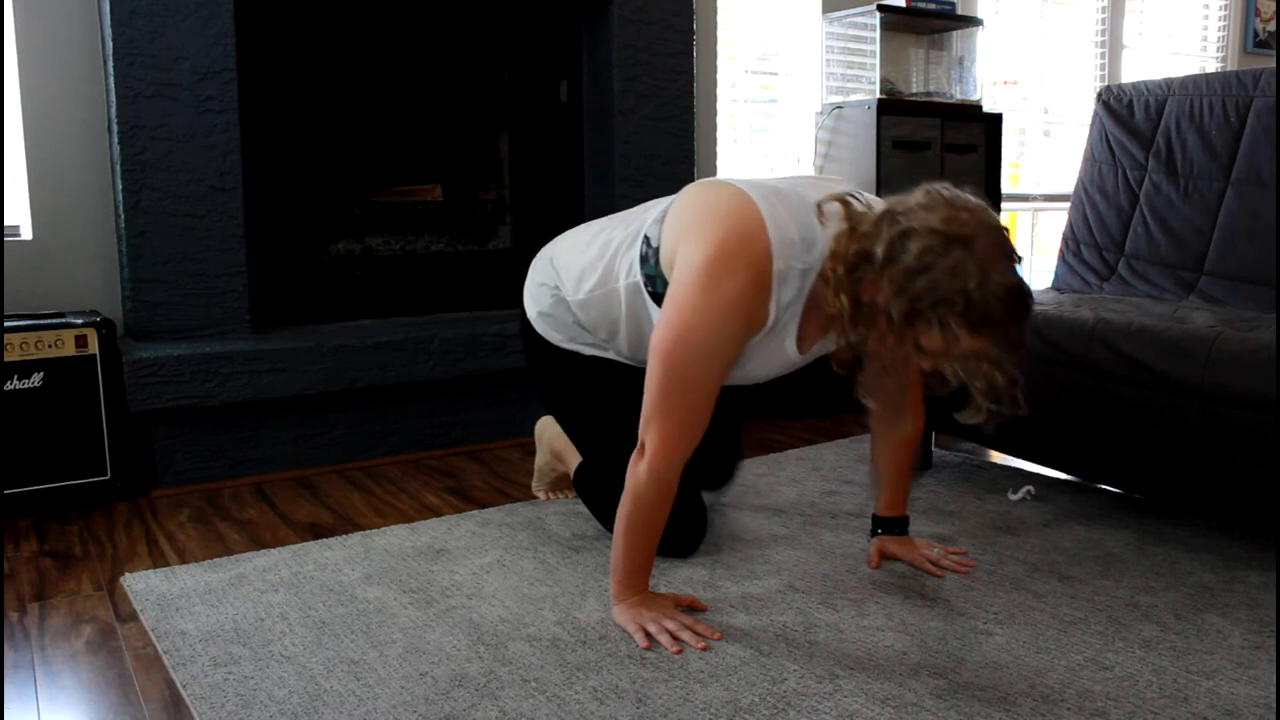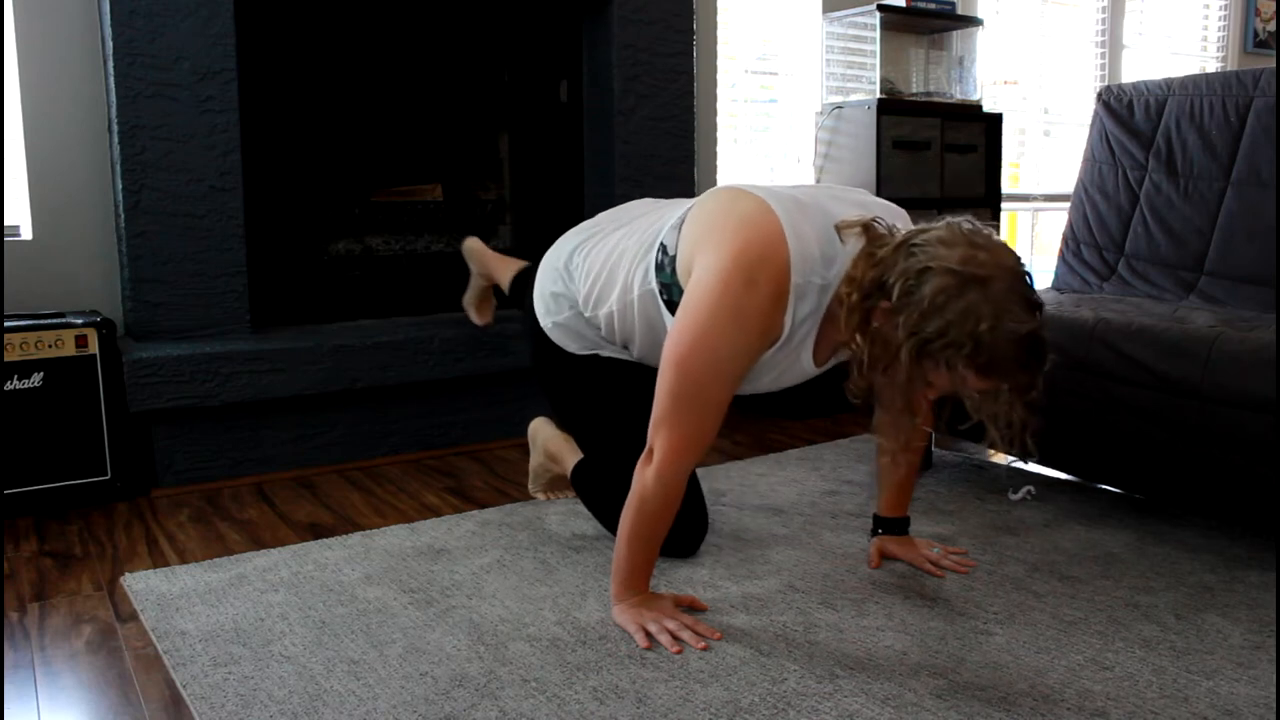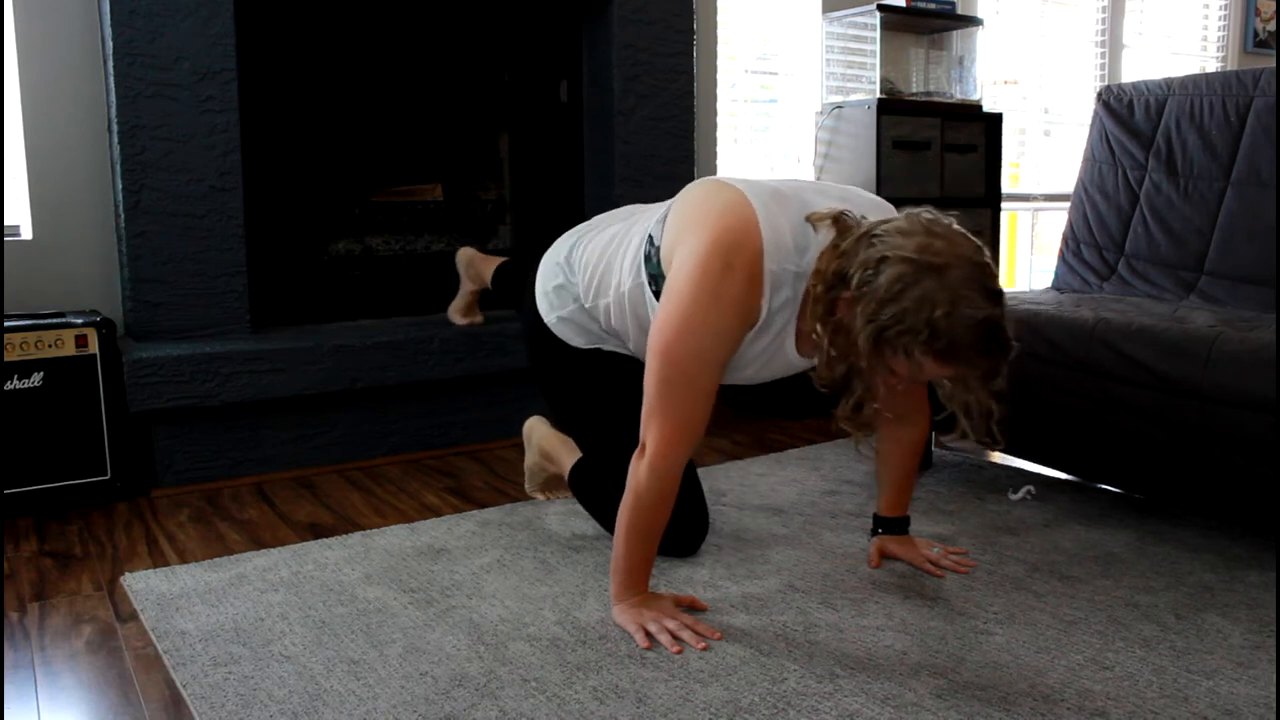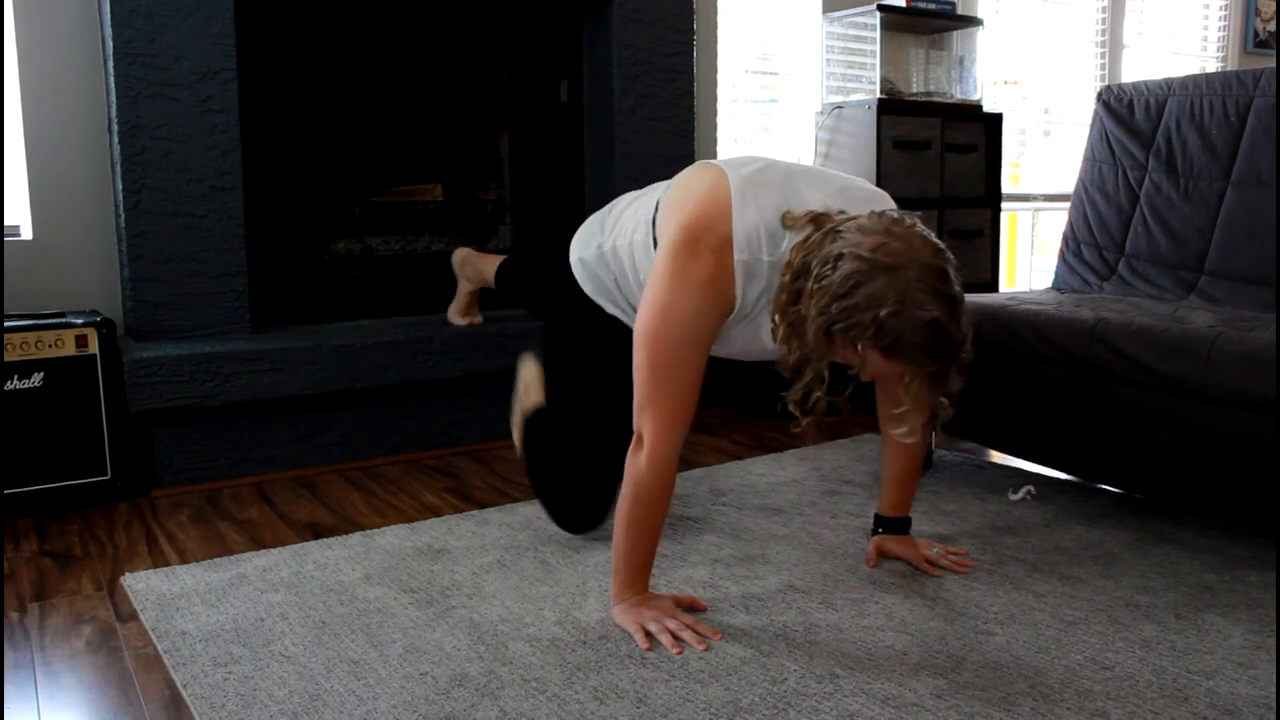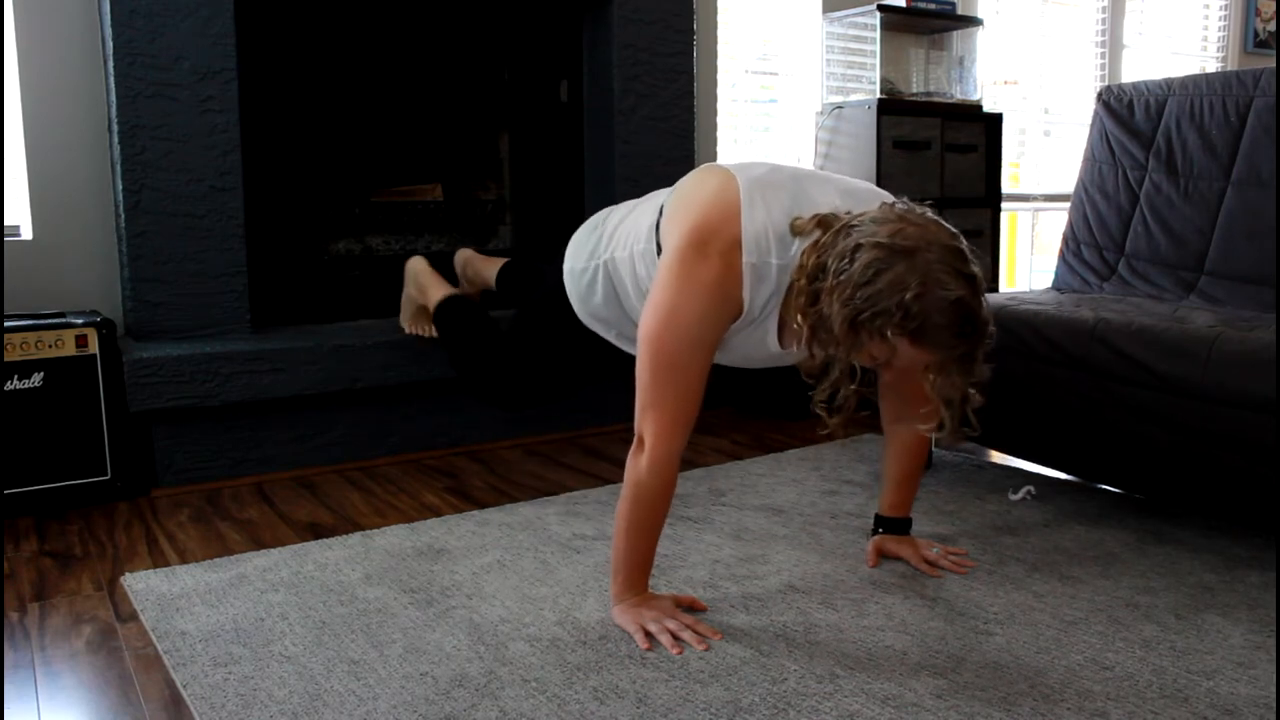
dt=0.5s
person 1, frame 1
left shoulder: (891, 259)
right shoulder: (738, 266)
left elbow: (898, 413)
right elbow: (659, 451)
left wrist: (890, 527)
right wrist: (629, 596)
left hip: (649, 312)
right hip: (575, 320)
left knee: (715, 469)
right knee: (677, 530)
right ankle: (565, 445)
person 1, frame 2
left shoulder: (903, 269)
right shoulder: (753, 278)
left elbow: (905, 416)
right elbow: (666, 456)
left wrist: (892, 527)
right wrist: (629, 597)
left hip: (641, 268)
right hip: (580, 320)
right knee: (679, 532)
left ankle: (491, 264)
right ankle: (558, 445)
person 1, frame 3
left shoulder: (894, 265)
right shoulder: (729, 265)
left elbow: (905, 416)
right elbow: (662, 451)
left wrist: (891, 526)
right wrist: (630, 598)
left hip: (647, 287)
right hip: (580, 318)
right knee: (679, 529)
left ankle: (482, 267)
right ankle: (556, 447)
person 1, frame 4
left shoulder: (886, 258)
right shoulder: (710, 252)
left elbow: (905, 403)
right elbow: (655, 438)
left wrist: (893, 525)
right wrist: (629, 596)
right hip: (609, 278)
right knee: (576, 505)
left ankle: (480, 267)
right ankle: (536, 388)
person 1, frame 5
left shoulder: (895, 262)
right shoulder: (716, 256)
left elbow: (909, 412)
right elbow: (655, 442)
left wrist: (892, 525)
right wrist: (629, 596)
right hip: (605, 281)
left knee: (530, 297)
right knee: (484, 352)
left ankle: (479, 265)
right ankle: (426, 283)
